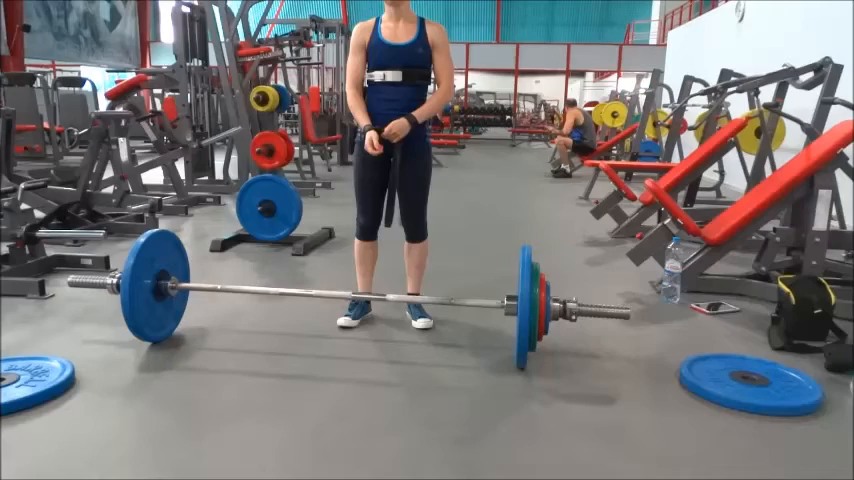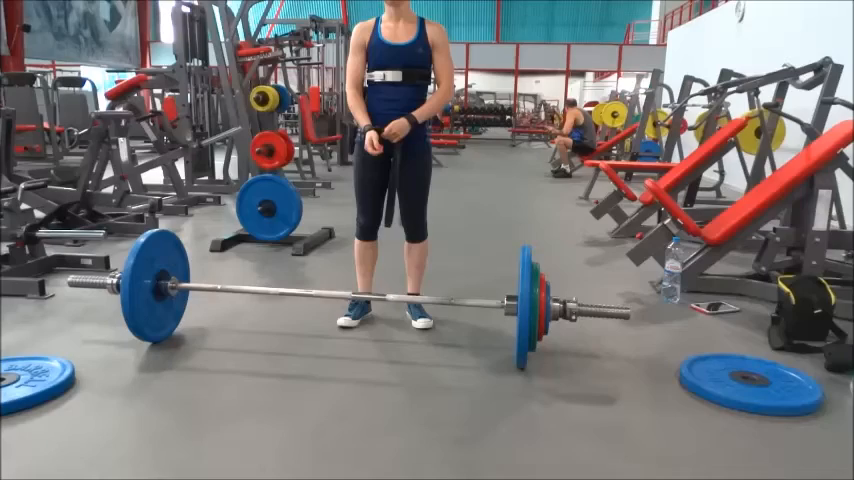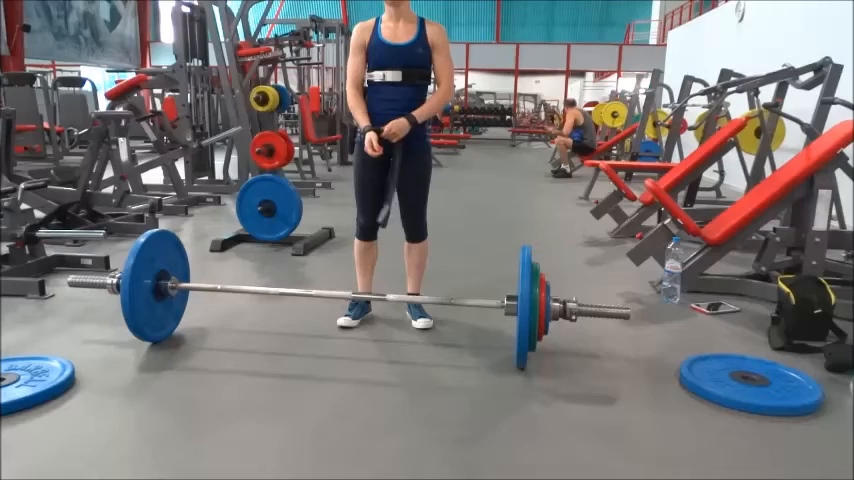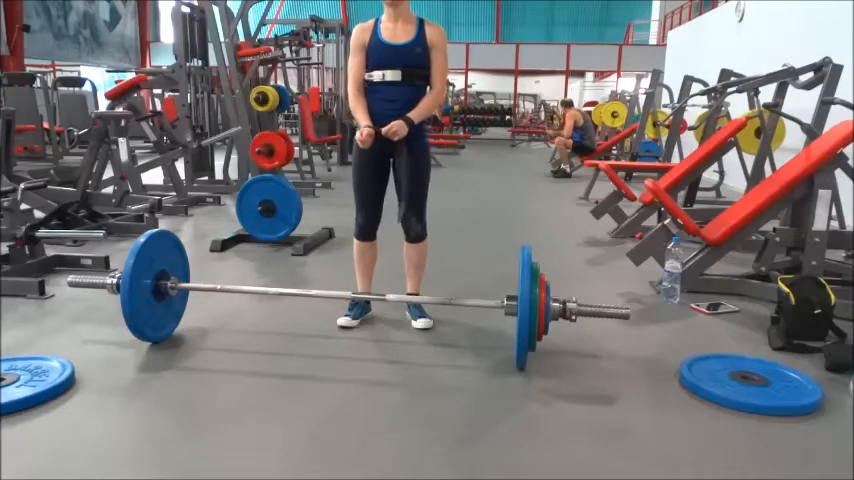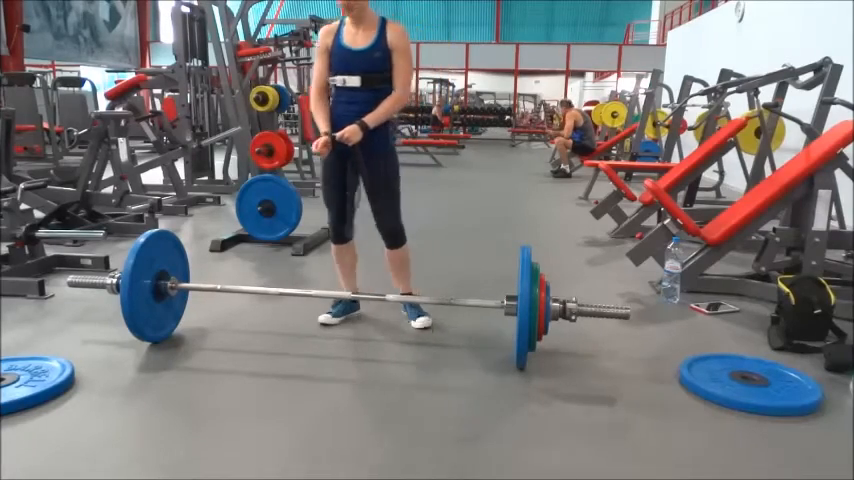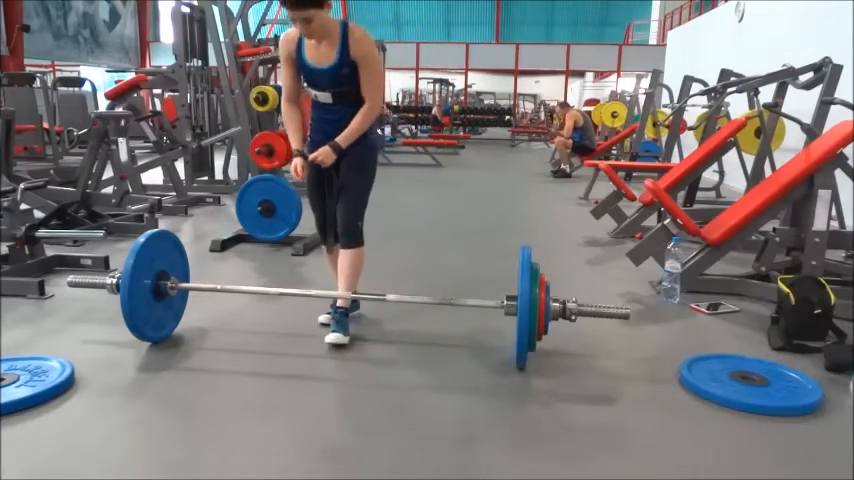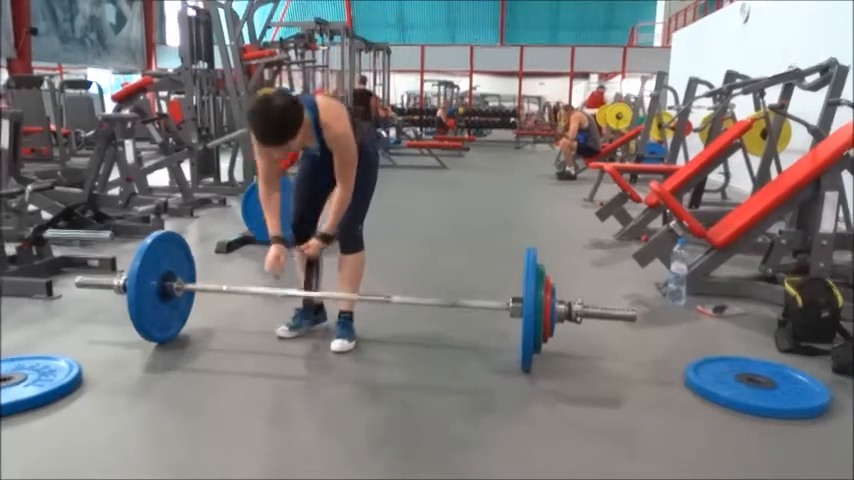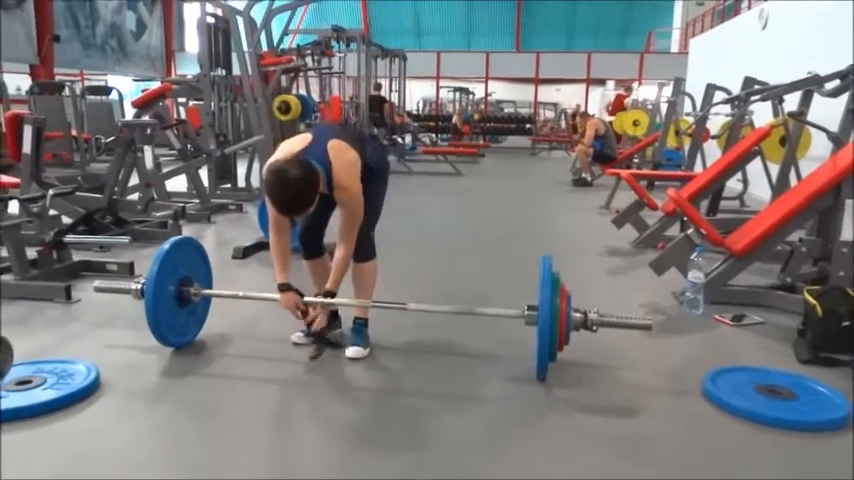
dt=0.5s
person 1, frame 1
left shoulder: (433, 32)
right shoulder: (364, 31)
left elbow: (446, 88)
right elbow: (353, 88)
left wrist: (410, 120)
right wrist: (367, 127)
left hip: (413, 141)
right hip: (371, 139)
left knee: (414, 222)
right knee: (367, 221)
left ankle: (413, 300)
right ankle: (362, 298)
person 1, frame 2
left shoulder: (433, 32)
right shoulder: (363, 31)
left elbow: (445, 88)
right elbow: (353, 88)
left wrist: (410, 120)
right wrist: (367, 128)
left hip: (413, 141)
right hip: (371, 139)
left knee: (414, 222)
right knee: (366, 221)
left ankle: (414, 300)
right ankle: (362, 299)
person 1, frame 3
left shoulder: (432, 32)
right shoulder: (363, 31)
left elbow: (445, 88)
right elbow: (352, 88)
left wrist: (410, 120)
right wrist: (367, 129)
left hip: (413, 139)
right hip: (371, 138)
left knee: (414, 222)
right knee: (366, 220)
left ankle: (413, 301)
right ankle: (362, 299)
person 1, frame 4
left shoulder: (432, 33)
right shoulder: (363, 32)
left elbow: (438, 90)
right elbow: (354, 89)
left wrist: (408, 122)
right wrist: (365, 125)
left hip: (412, 138)
right hip: (370, 137)
left knee: (414, 221)
right knee: (365, 221)
left ankle: (413, 299)
right ankle: (362, 298)
person 1, frame 5
left shoulder: (393, 33)
right shoulder: (328, 35)
left elbow: (402, 93)
right elbow: (318, 92)
left wrist: (362, 126)
right wrist: (325, 132)
left hip: (375, 140)
right hip: (337, 140)
left knee: (389, 224)
right knee: (338, 223)
left ankle: (407, 297)
right ankle: (349, 296)
person 1, frame 6
left shoulder: (358, 40)
right shoulder: (289, 42)
left elbow: (373, 104)
right elbow: (290, 102)
left wrist: (337, 146)
right wrist: (298, 151)
left hip: (357, 143)
right hip: (318, 142)
left knee: (349, 226)
right knee: (325, 227)
left ankle: (342, 311)
right ankle: (347, 296)
person 1, frame 7
left shoulder: (334, 125)
right shoulder: (264, 126)
left elbow: (345, 186)
right elbow: (268, 186)
left wrist: (325, 235)
right wrist: (275, 239)
left hip: (359, 156)
right hip: (316, 159)
left knee: (348, 229)
right knee: (299, 227)
left ankle: (346, 317)
right ankle: (312, 307)
person 1, frame 8
left shoulder: (345, 183)
right shoulder: (274, 172)
left elbow: (346, 243)
right elbow: (278, 233)
left wrist: (328, 295)
right wrist: (284, 286)
left hip: (369, 165)
right hip: (320, 161)
left knee: (362, 239)
right knee: (308, 237)
left ankle: (361, 324)
right ankle: (330, 317)
